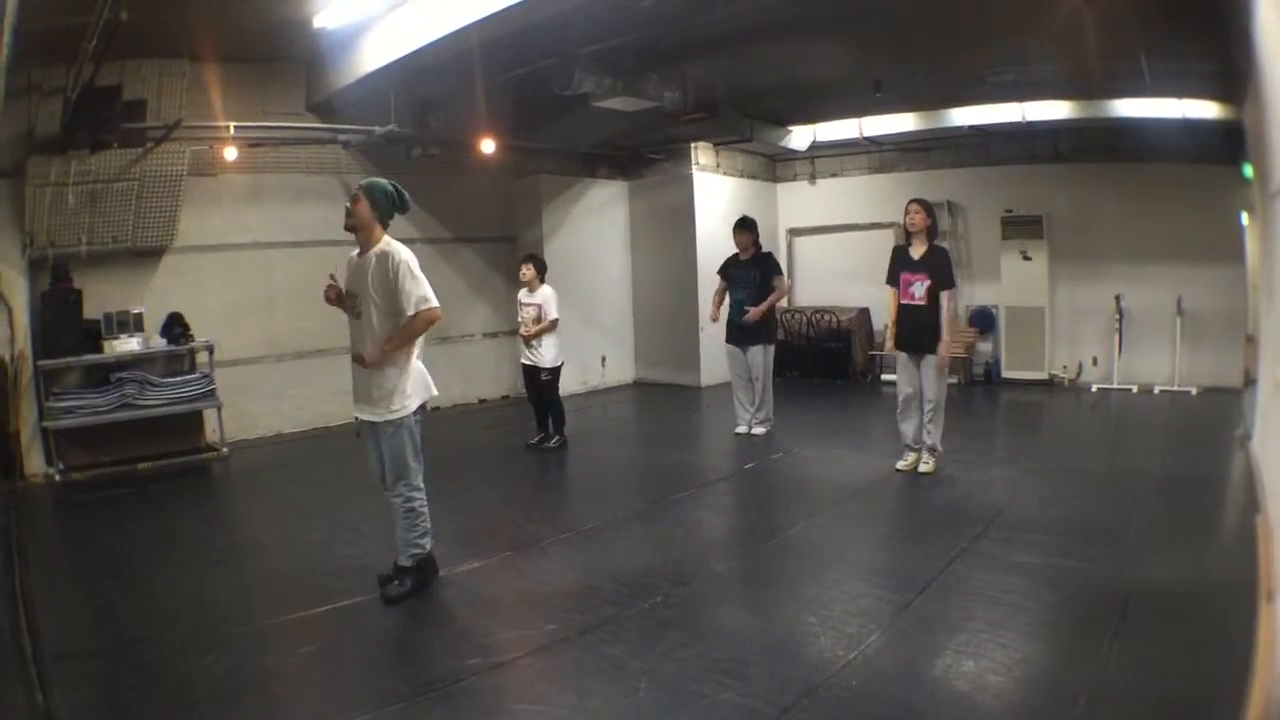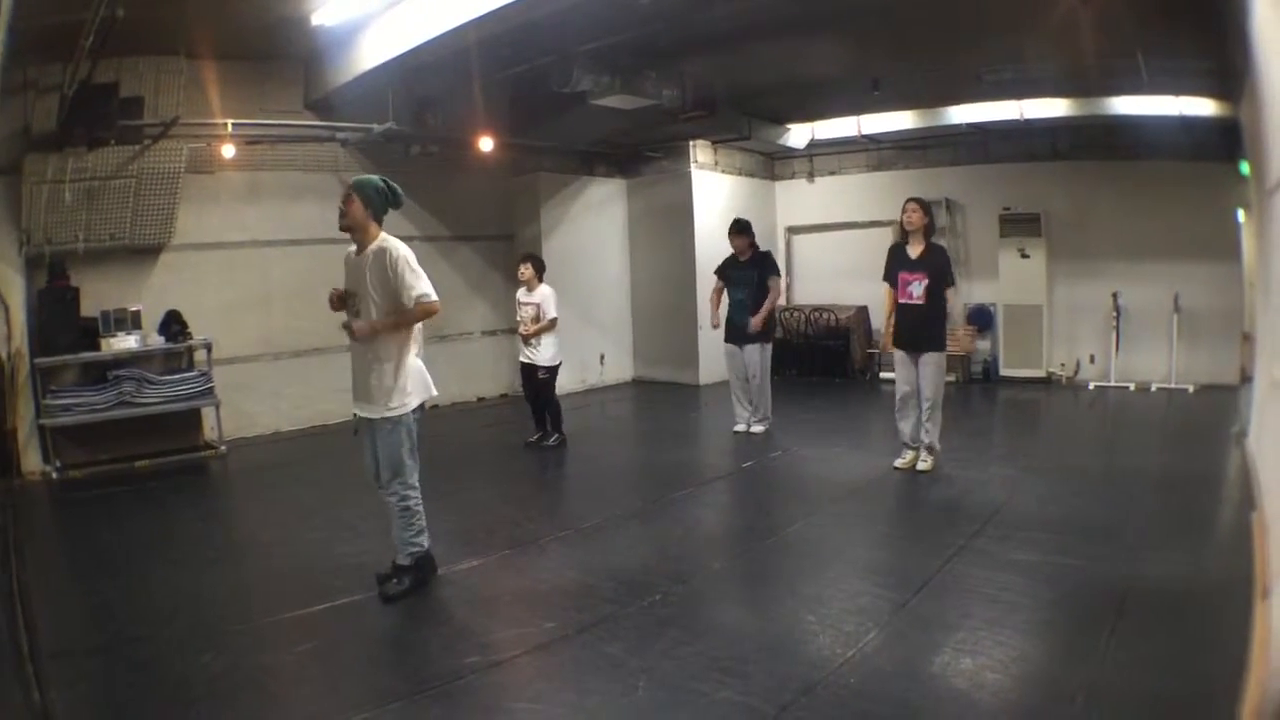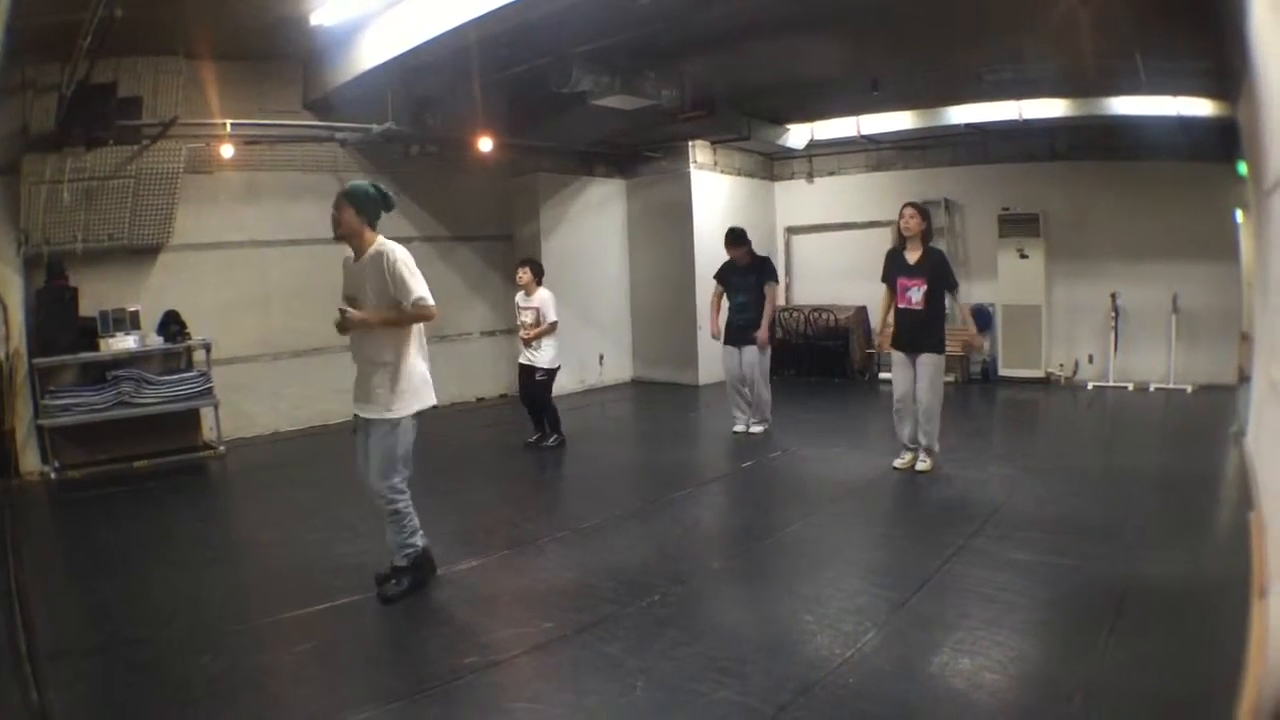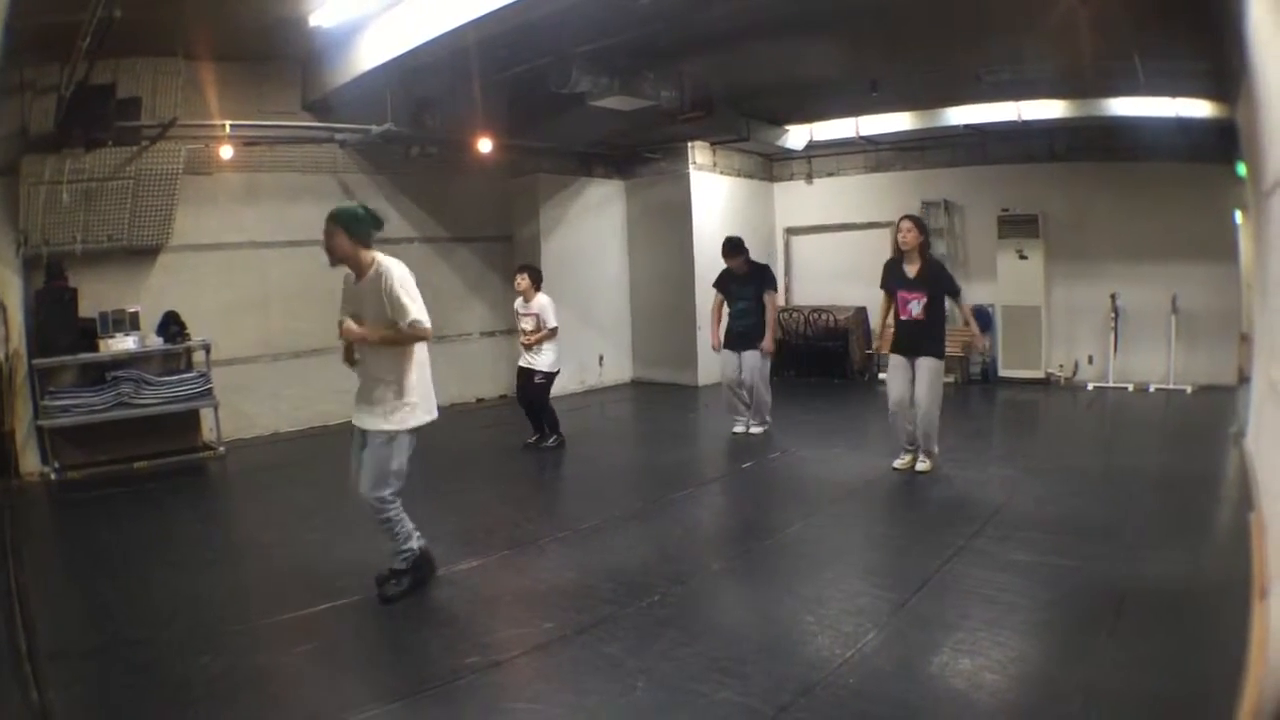
dt=0.1s
person 1, frame 1
left shoulder: (395, 256)
right shoulder: (354, 259)
left elbow: (430, 312)
left wrist: (385, 351)
right wrist: (339, 300)
left hip: (398, 390)
right hip: (370, 392)
left knee: (405, 484)
right knee: (390, 482)
left ankle: (417, 562)
right ankle: (411, 559)
person 1, frame 2
left shoulder: (393, 252)
right shoulder: (352, 256)
left elbow: (429, 306)
left wrist: (374, 328)
right wrist: (342, 307)
left hip: (396, 386)
right hip: (368, 387)
left knee: (400, 480)
right knee: (386, 478)
left ankle: (415, 560)
right ankle: (411, 556)
person 1, frame 3
left shoulder: (391, 255)
right shoulder: (350, 261)
left elbow: (426, 309)
left wrist: (368, 319)
right wrist: (348, 320)
left hip: (398, 388)
right hip: (370, 388)
left knee: (388, 482)
right knee: (375, 479)
left ankle: (413, 561)
right ankle: (409, 556)
person 1, frame 4
left shoulder: (391, 274)
right shoulder: (351, 280)
left elbow: (420, 331)
left wrist: (364, 335)
right wrist: (347, 342)
left hip: (400, 402)
right hip: (371, 400)
left knee: (377, 490)
right knee: (366, 486)
left ankle: (414, 560)
right ankle: (409, 557)
person 2, frame 1
left shoulder: (939, 255)
right shoulder: (898, 253)
left elbow: (946, 298)
right elbow: (894, 295)
left wrist: (945, 340)
right wrist: (890, 332)
left hip: (930, 337)
right hip: (905, 338)
left knee: (932, 397)
right knee: (906, 396)
left ankle: (930, 451)
right ankle: (912, 449)
person 2, frame 2
left shoulder: (937, 253)
right shoulder: (894, 253)
left elbow: (949, 293)
right wrist: (885, 330)
left hip: (930, 337)
right hip: (902, 336)
left knee: (929, 396)
right knee: (904, 394)
left ankle: (928, 450)
right ankle: (909, 447)
person 2, frame 3
left shoulder: (936, 257)
right shoulder: (893, 256)
left elbow: (954, 293)
left wrist: (970, 327)
right wrist: (880, 329)
left hip: (930, 339)
right hip: (902, 338)
left knee: (927, 398)
right knee: (902, 397)
left ankle: (927, 450)
right ankle: (908, 448)
person 2, frame 4
left shoulder: (935, 268)
right shoulder: (891, 267)
left elbow: (958, 300)
left wrist: (976, 334)
right wrist: (880, 333)
left hip: (930, 347)
right hip: (901, 347)
left knee: (925, 403)
right knee: (897, 401)
left ankle: (926, 452)
right ankle: (908, 449)
person 3, frame 1
left shoulder: (766, 260)
right shoulder: (730, 263)
left elbow: (781, 289)
right elbow: (721, 289)
left wrist: (761, 309)
right wrist: (715, 307)
left hip: (760, 330)
right hip: (735, 329)
left knee: (760, 377)
right knee: (739, 378)
left ankle: (762, 421)
right ankle: (744, 420)
person 3, frame 2
left shoulder: (765, 259)
right shoulder: (728, 264)
left elbow: (775, 290)
right elbow: (717, 290)
left wrist: (761, 316)
right wrist: (714, 313)
left hip: (757, 328)
right hip: (733, 329)
left knee: (757, 375)
right knee: (737, 375)
left ankle: (761, 419)
right ankle: (743, 417)
person 3, frame 3
left shoulder: (763, 265)
right shoulder: (727, 268)
left elbow: (770, 297)
right elbow: (717, 296)
left wrist: (764, 329)
right wrist: (715, 323)
left hip: (755, 333)
right hip: (733, 332)
left knee: (755, 377)
right knee: (733, 377)
left ankle: (760, 419)
right ankle: (741, 418)
person 3, frame 4
left shoulder: (762, 272)
right shoulder: (725, 276)
left elbow: (770, 305)
right elbow: (717, 306)
left wrist: (768, 339)
right wrist: (715, 335)
left hip: (756, 339)
right hip: (733, 337)
left knee: (754, 380)
right knee: (729, 379)
left ankle: (759, 420)
right ankle: (741, 419)
person 4, frame 1
left shoulder: (547, 293)
right shoulder: (521, 294)
left elbow: (553, 322)
left wrist: (534, 331)
right wrist: (522, 330)
left hip: (547, 356)
right hip: (528, 356)
left knee: (550, 396)
right knee: (534, 397)
left ankle: (559, 435)
right ankle: (543, 432)
person 4, frame 2
left shoulder: (546, 292)
right shoulder: (520, 293)
left elbow: (553, 321)
left wrist: (533, 330)
right wrist: (521, 329)
left hip: (545, 355)
right hip: (527, 354)
left knee: (546, 394)
right knee: (531, 395)
left ankle: (557, 433)
right ankle: (541, 430)
person 4, frame 3
left shoulder: (545, 296)
right shoulder: (519, 297)
left elbow: (553, 325)
left wrist: (533, 334)
right wrist: (522, 333)
left hip: (545, 357)
right hip: (527, 356)
left knee: (542, 397)
right knee: (526, 397)
left ankle: (556, 433)
right ankle: (540, 431)
person 4, frame 4
left shoulder: (544, 302)
right shoulder: (518, 304)
left elbow: (553, 330)
left wrist: (534, 339)
right wrist: (522, 338)
left hip: (545, 360)
right hip: (527, 359)
left knee: (539, 399)
right knee: (523, 398)
left ankle: (556, 434)
right ankle: (540, 432)
